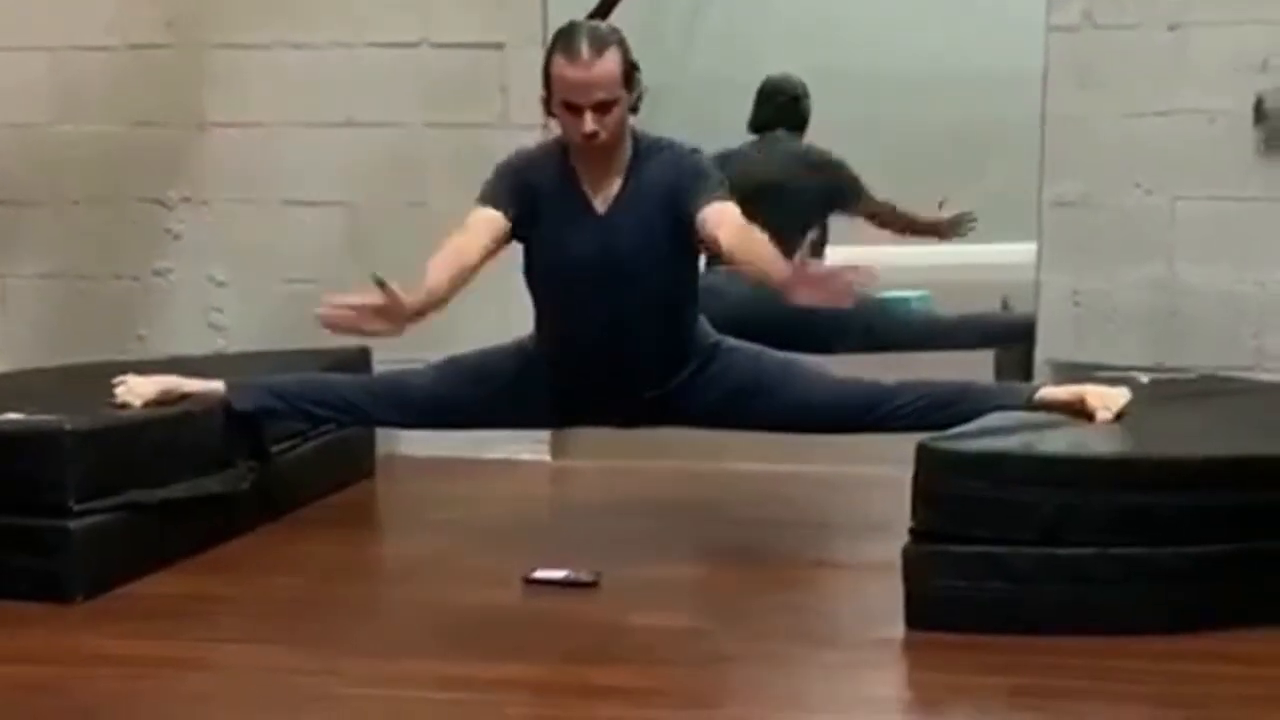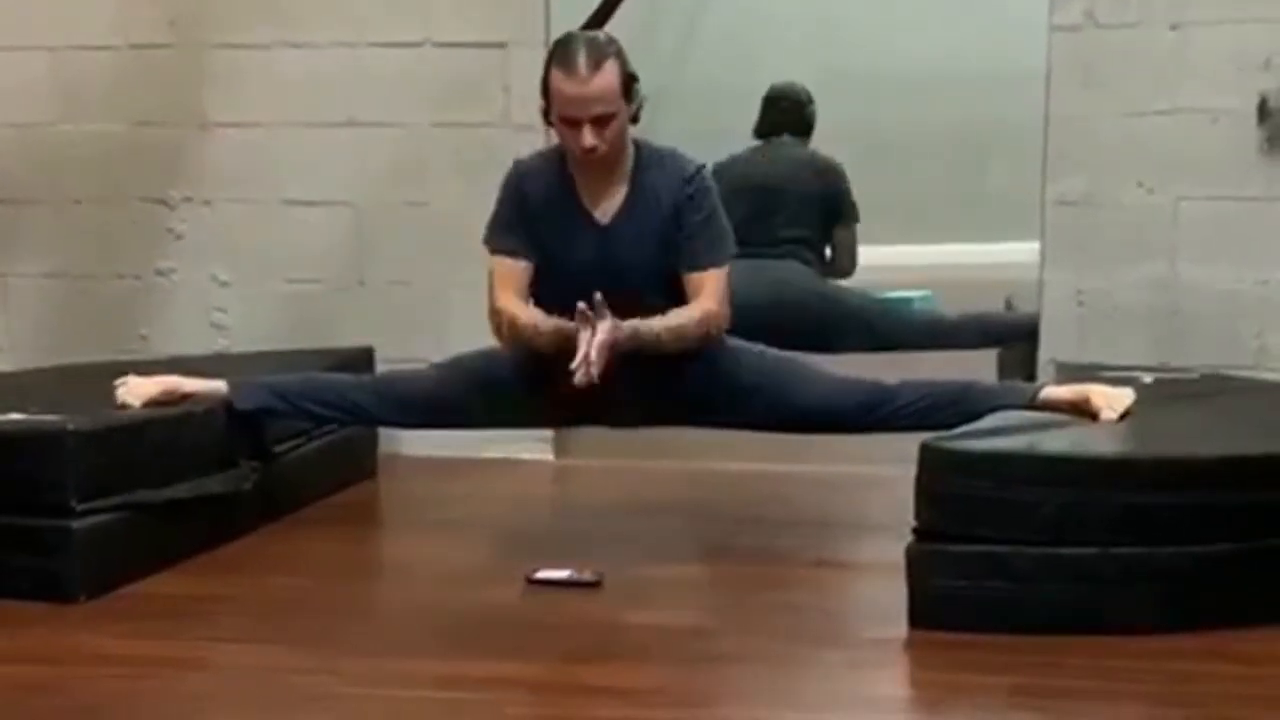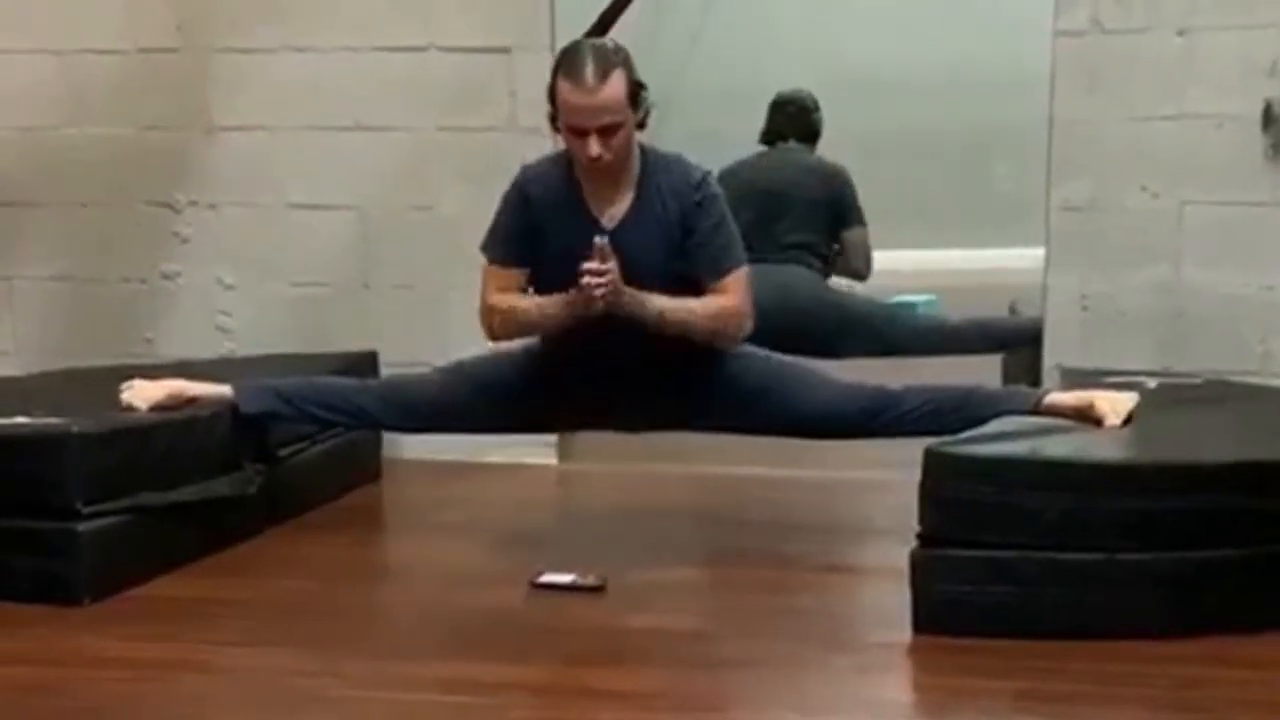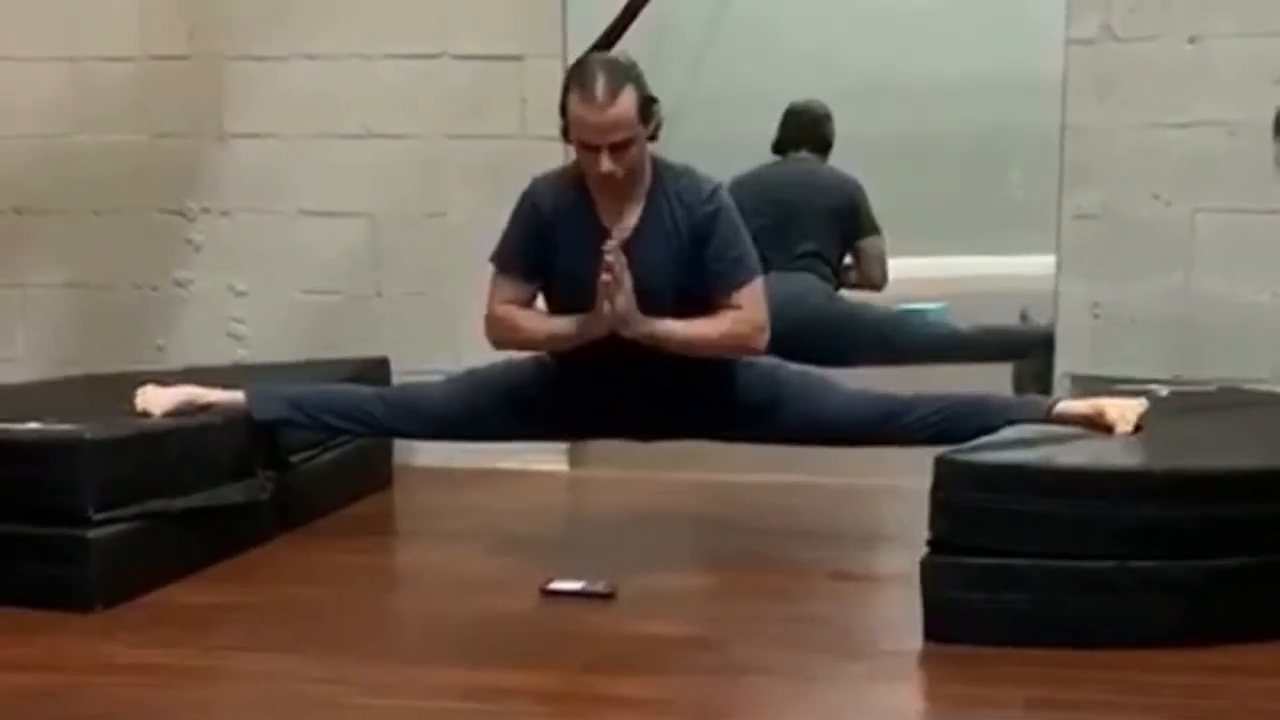
dt=0.5s
person 1, frame 1
left shoulder: (679, 171)
right shoulder: (526, 176)
left elbow: (734, 233)
right elbow: (469, 244)
left wrist: (793, 276)
right wrist: (408, 302)
left hip: (684, 376)
right hip: (557, 378)
left knee: (857, 403)
right knee: (387, 397)
person 1, frame 2
left shoulder: (683, 183)
right shoulder: (526, 185)
left elbow: (712, 316)
right elbow: (506, 315)
left wrist: (626, 334)
right wrist: (573, 335)
left hip: (676, 370)
right hip: (553, 370)
left knee: (859, 403)
right knee: (386, 398)
person 1, frame 3
left shoulder: (689, 188)
right shoulder: (532, 190)
left elbow: (734, 318)
right elbow: (496, 315)
left wrist: (635, 300)
right wrist: (575, 301)
left hip: (684, 377)
right hip: (562, 378)
left knee: (869, 408)
right knee: (387, 403)
person 1, frame 4
left shoulder: (700, 202)
right shoulder: (543, 202)
left elbow: (751, 332)
right elbow: (501, 323)
left wrist: (645, 324)
right wrist: (589, 324)
left hip: (697, 386)
right hip: (572, 387)
left knee: (879, 416)
right knee: (405, 410)
person 2, frame 1
left shoulder: (720, 166)
right shoulder: (821, 166)
right elbow: (879, 213)
right wrist: (936, 227)
left hip: (724, 297)
right knee: (927, 329)
right ankle: (1032, 328)
person 2, frame 2
left shoulder: (723, 172)
right shoulder: (825, 170)
right elbow: (845, 263)
left hip: (730, 297)
right hip: (795, 293)
right knee: (921, 327)
right ankle: (1034, 327)
person 2, frame 3
left shoulder: (729, 176)
right shoulder: (830, 175)
right elbow: (859, 266)
right hip: (798, 298)
right knee: (926, 331)
right ankle: (1035, 331)
person 2, frame 4
left shoulder: (740, 186)
right shoulder: (843, 186)
right elbow: (875, 276)
right hip: (808, 308)
right knee: (934, 339)
right ankle: (1045, 340)
